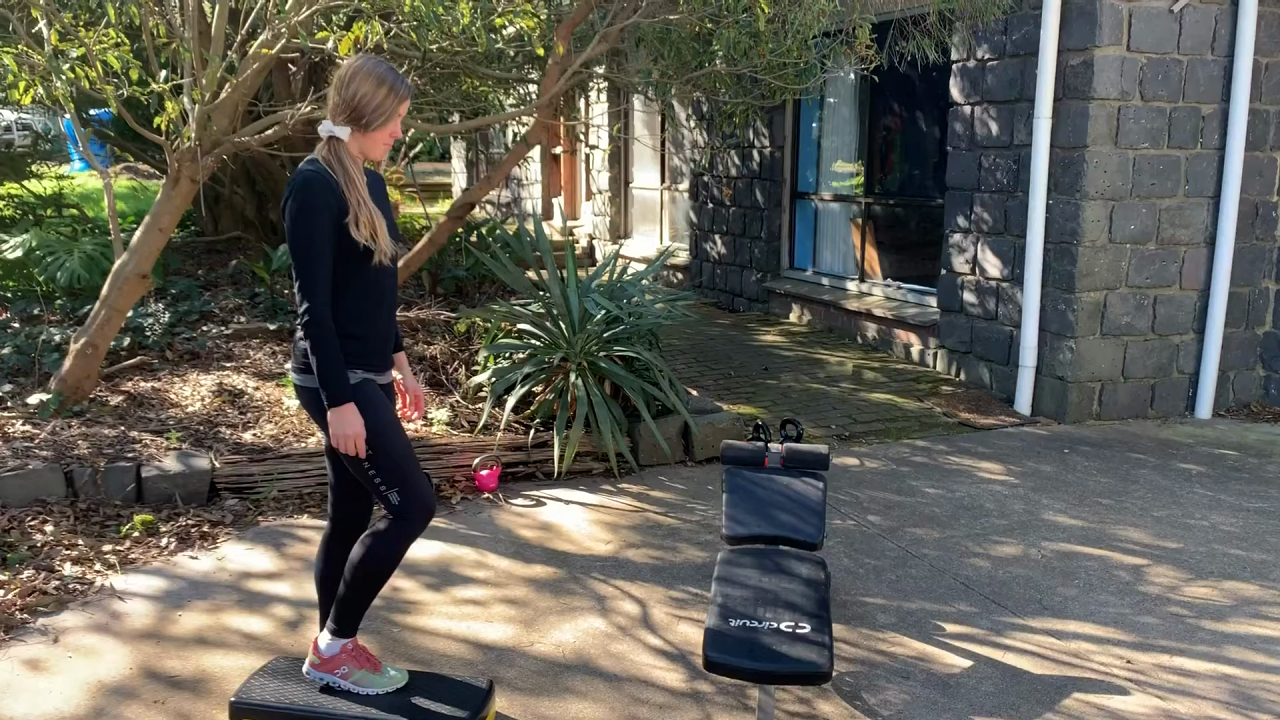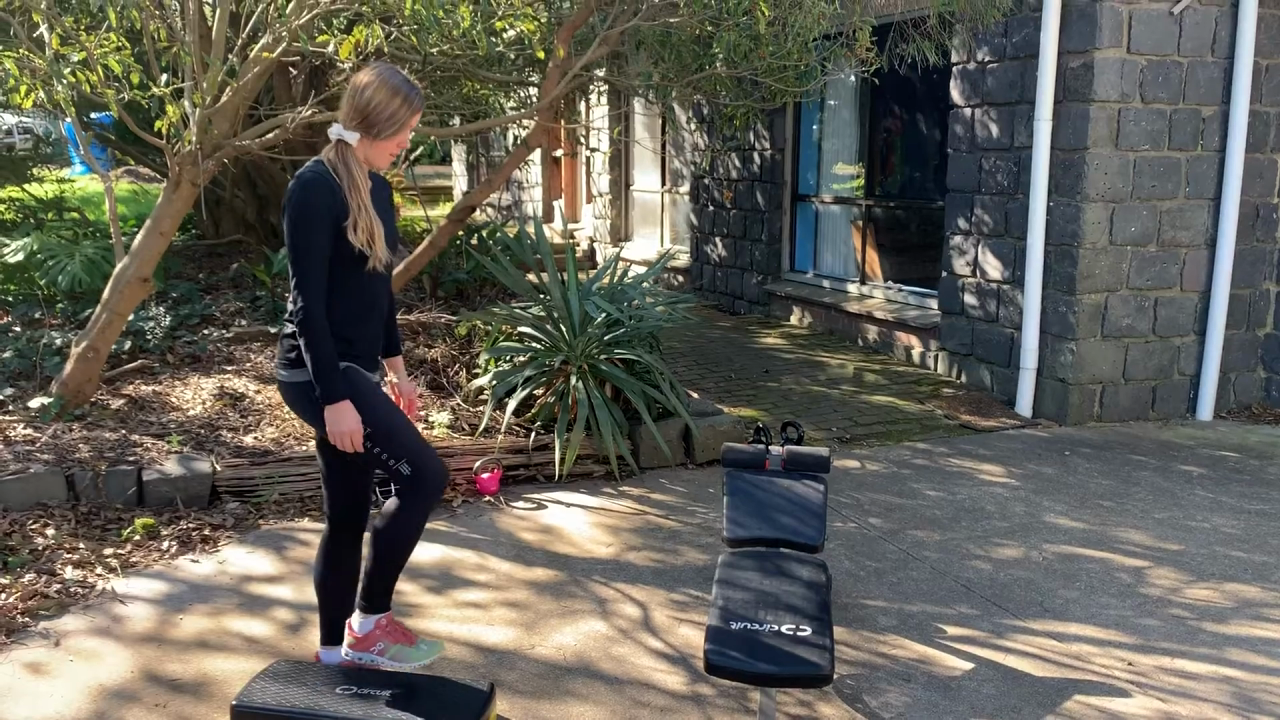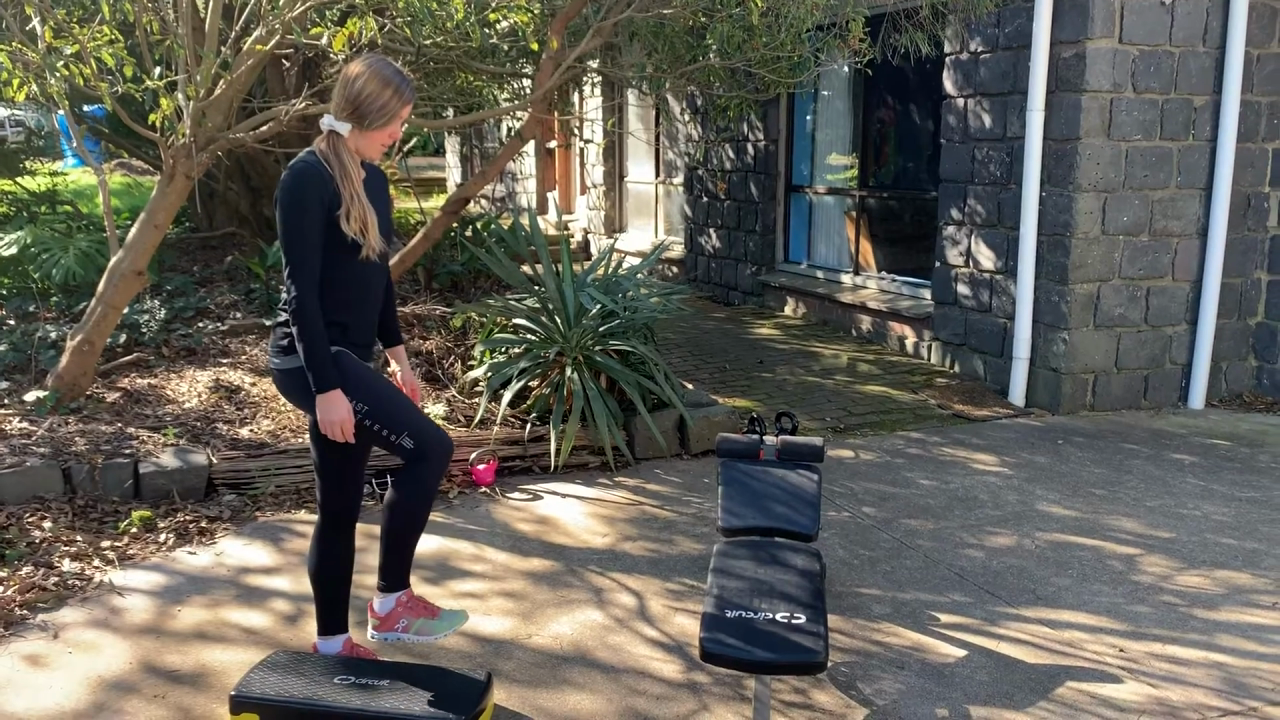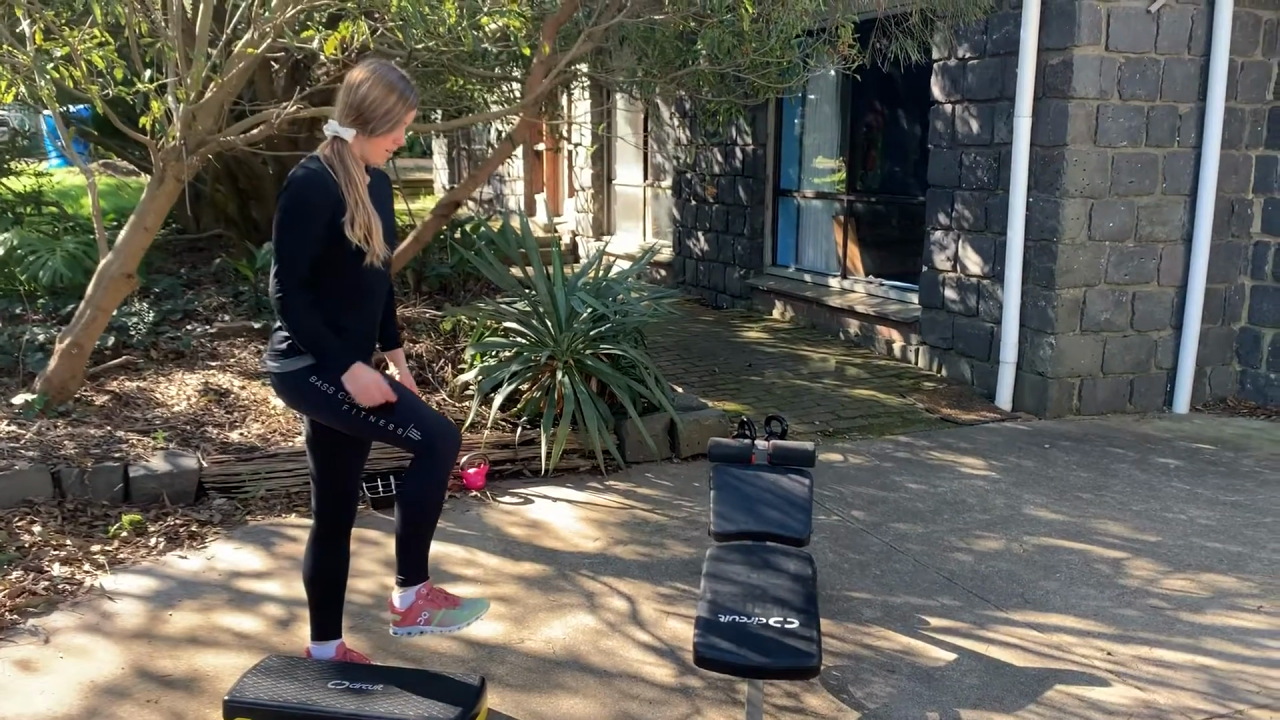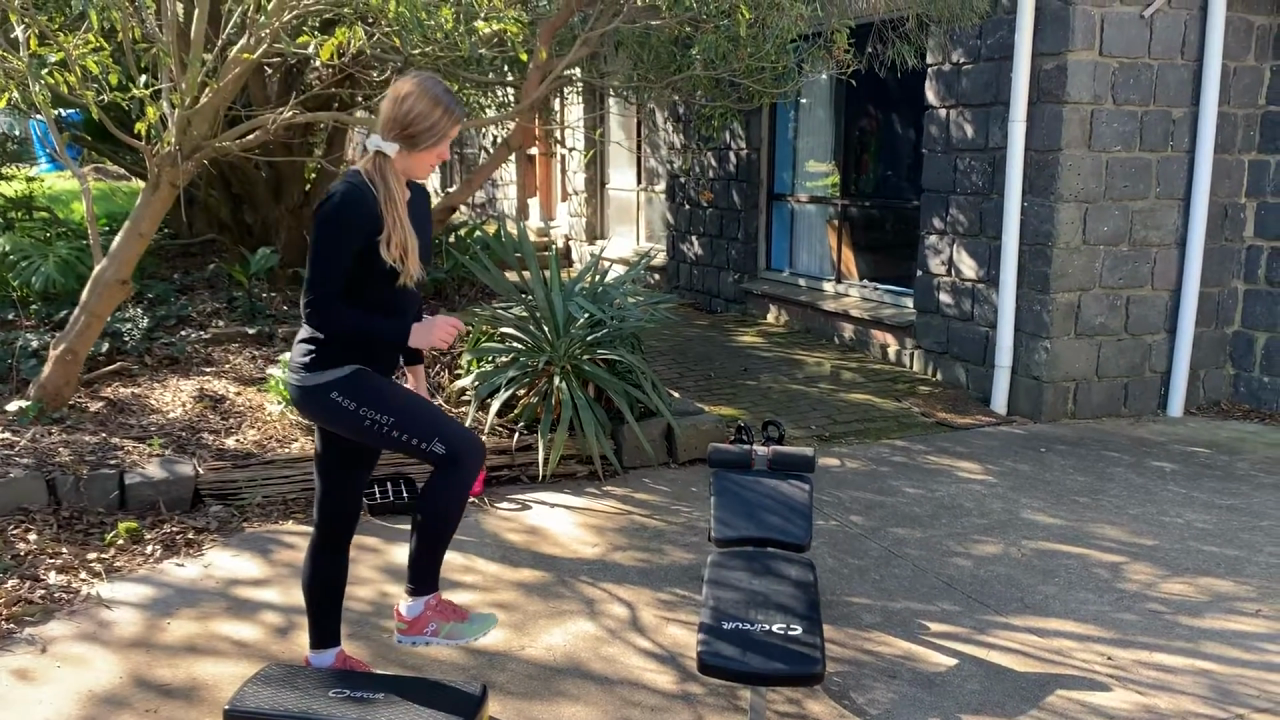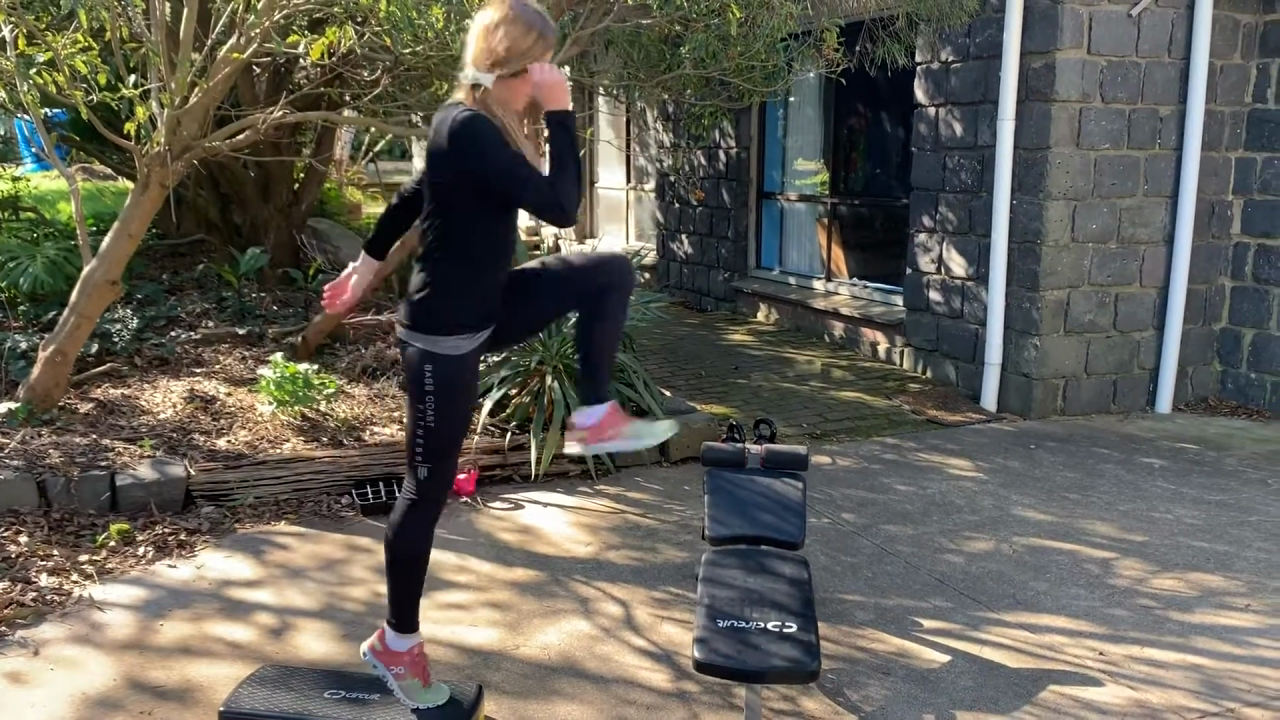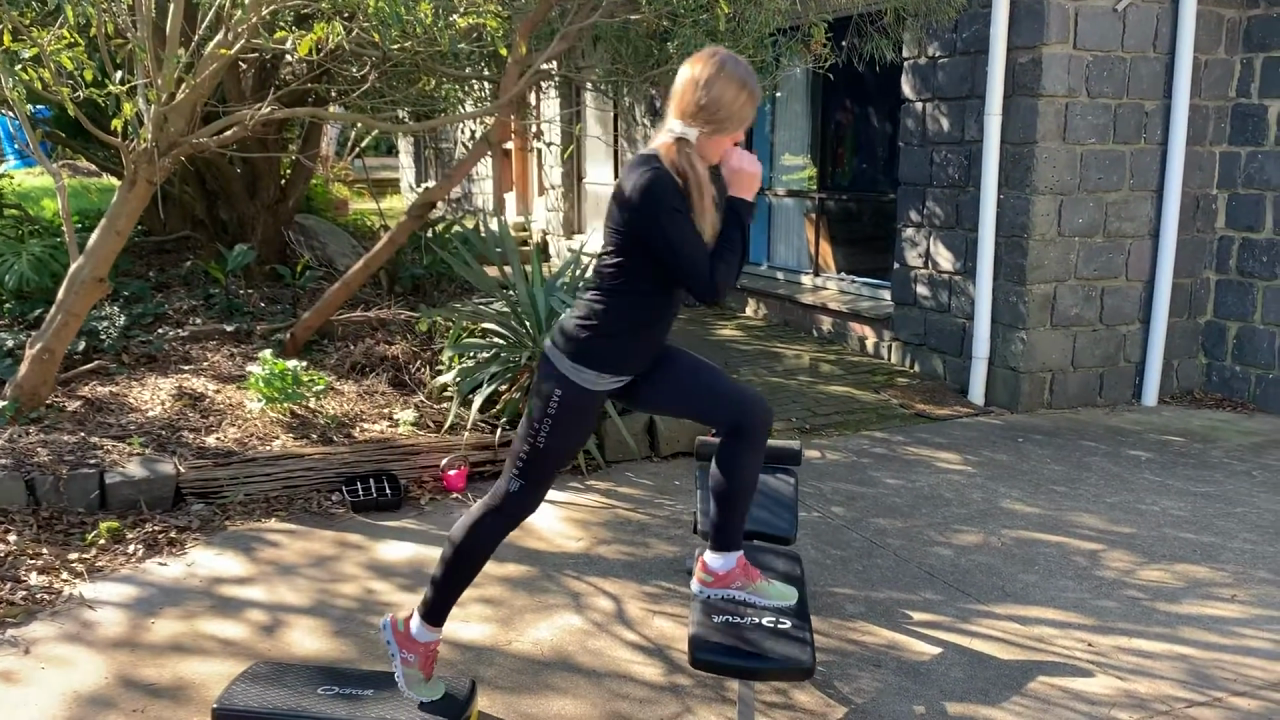
dt=0.5s
person 1, frame 1
left shoulder: (368, 182)
right shoulder: (314, 185)
right elbow: (314, 303)
left wrist: (399, 362)
right wrist: (338, 400)
left hip: (364, 373)
right hip: (336, 378)
left knee: (352, 515)
right knee: (411, 504)
left ankle: (333, 650)
right ankle: (334, 646)
person 1, frame 2
left shoulder: (376, 188)
right shoulder: (315, 187)
right elbow: (308, 301)
left wrist: (395, 365)
right wrist: (335, 397)
left hip: (355, 369)
right hip: (317, 372)
left knee: (348, 515)
right knee: (425, 475)
left ankle: (336, 650)
right ankle: (369, 622)
person 1, frame 3
left shoulder: (372, 179)
right shoulder: (307, 177)
right elbow: (301, 291)
left wrist: (397, 353)
right wrist: (326, 386)
left hip: (348, 357)
right hip: (311, 360)
left knee: (341, 504)
right knee: (430, 447)
left ankle: (333, 641)
right ankle: (392, 602)
person 1, frame 4
left shoulder: (375, 183)
right shoulder: (311, 185)
right elbow: (286, 295)
left wrist: (393, 358)
right wrist: (346, 367)
left hip: (342, 363)
right hip: (309, 363)
left knee: (336, 508)
right knee: (438, 438)
left ankle: (326, 646)
right ankle: (411, 595)
person 1, frame 5
left shoulder: (413, 199)
right shoulder: (349, 201)
right elbow: (319, 311)
left wrist: (415, 371)
right wrist: (412, 334)
left hip: (362, 377)
right hip: (328, 379)
left knee: (338, 516)
right knee: (462, 451)
left ankle: (325, 654)
right ankle: (419, 606)
person 1, frame 6
left shoulder: (474, 120)
right shoulder: (471, 134)
left elbow: (413, 196)
right elbow: (560, 208)
left wrist: (368, 261)
right wrist: (560, 114)
left hip: (487, 305)
right hip: (441, 335)
left knee: (610, 273)
right knee: (431, 488)
left ankle: (595, 418)
right ankle: (398, 643)
person 1, frame 7
left shoulder: (679, 169)
right shoulder: (653, 183)
right elbow: (712, 287)
right wrist: (740, 199)
left hip: (637, 357)
right hip: (587, 367)
left knee: (750, 417)
right knee: (515, 497)
left ankle: (721, 567)
right ankle: (418, 630)
